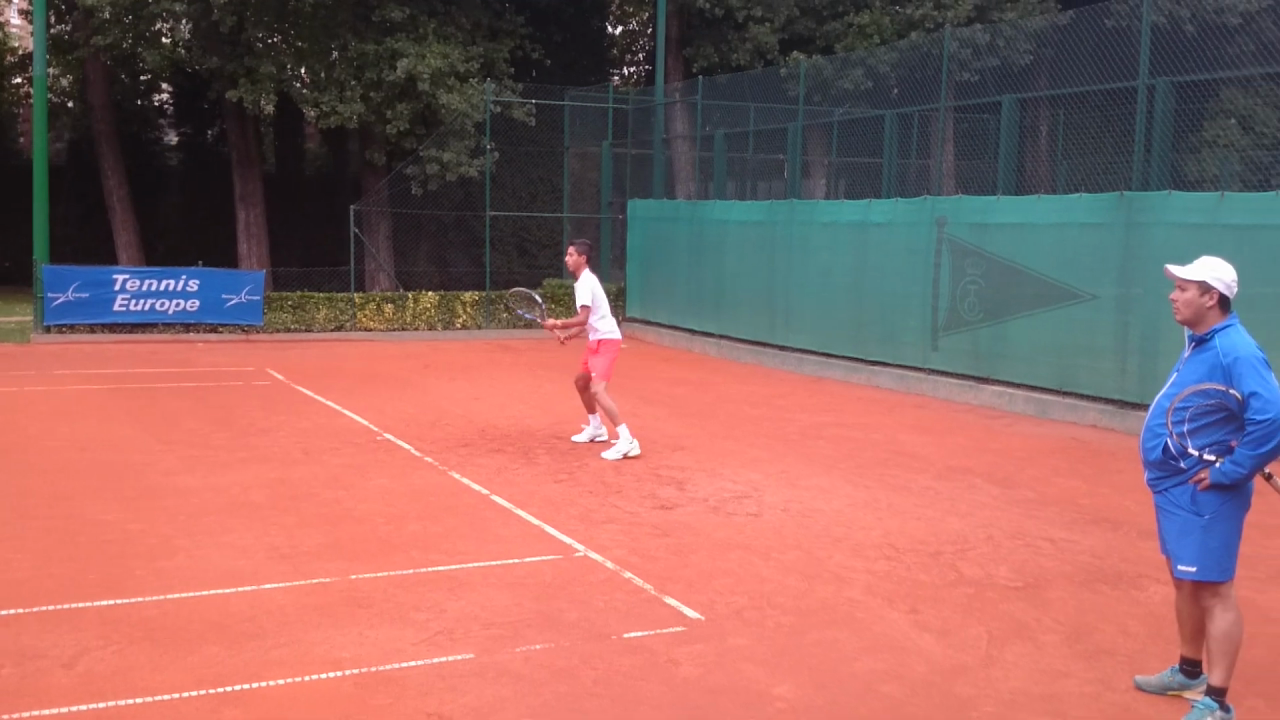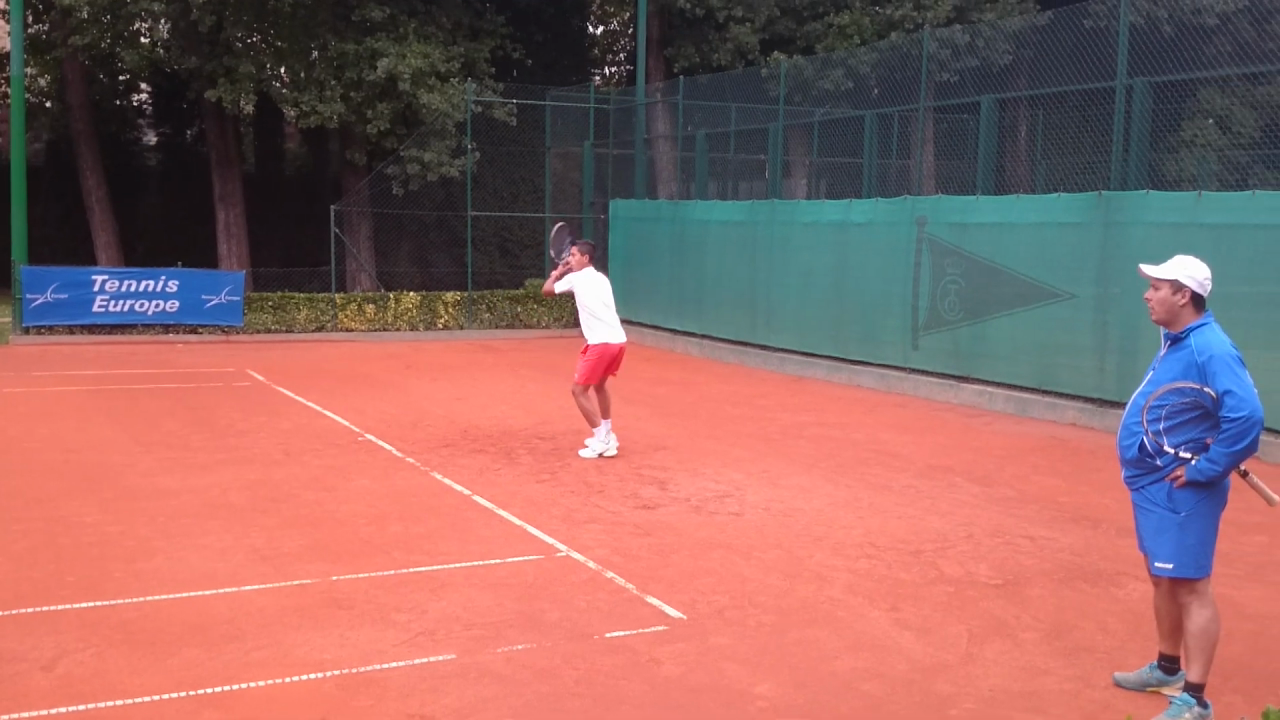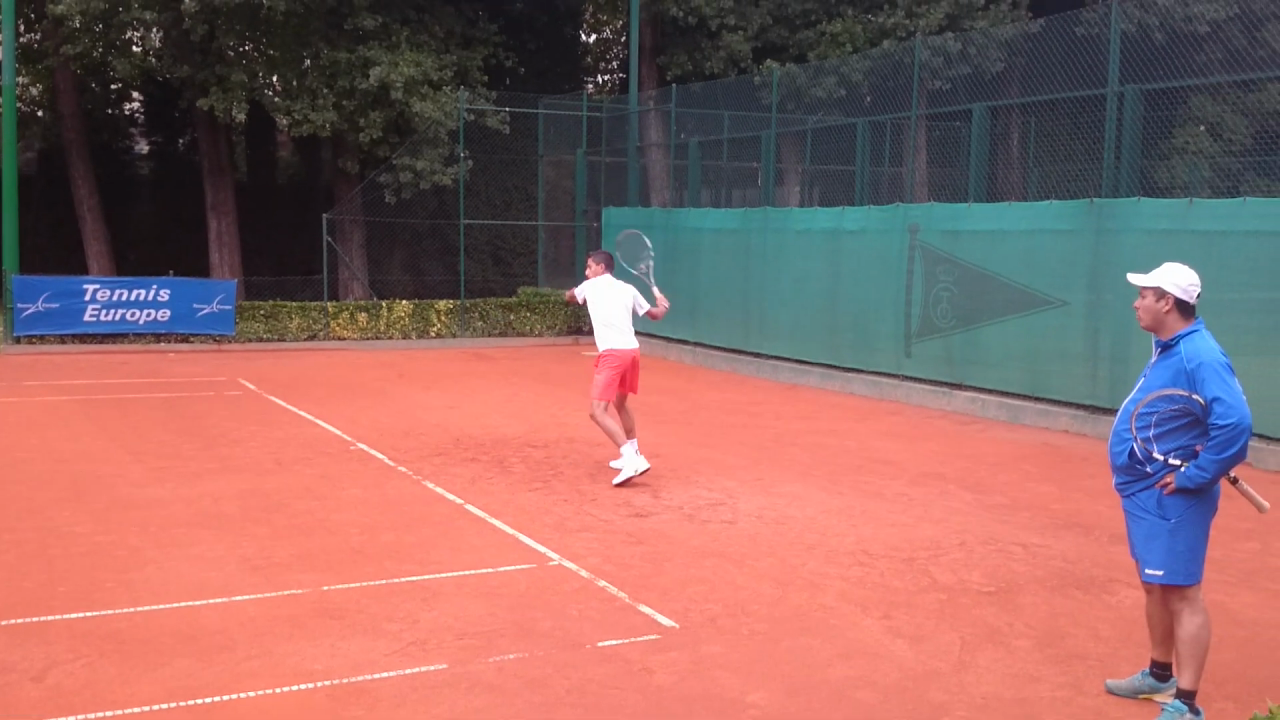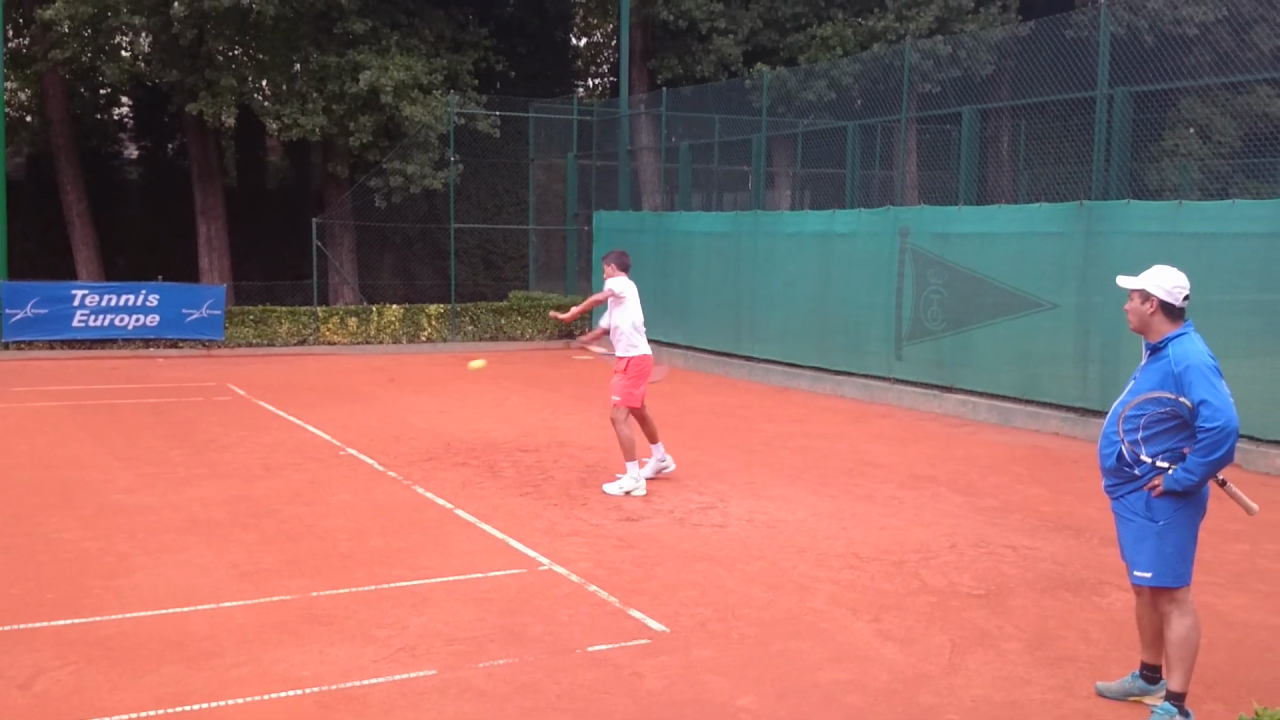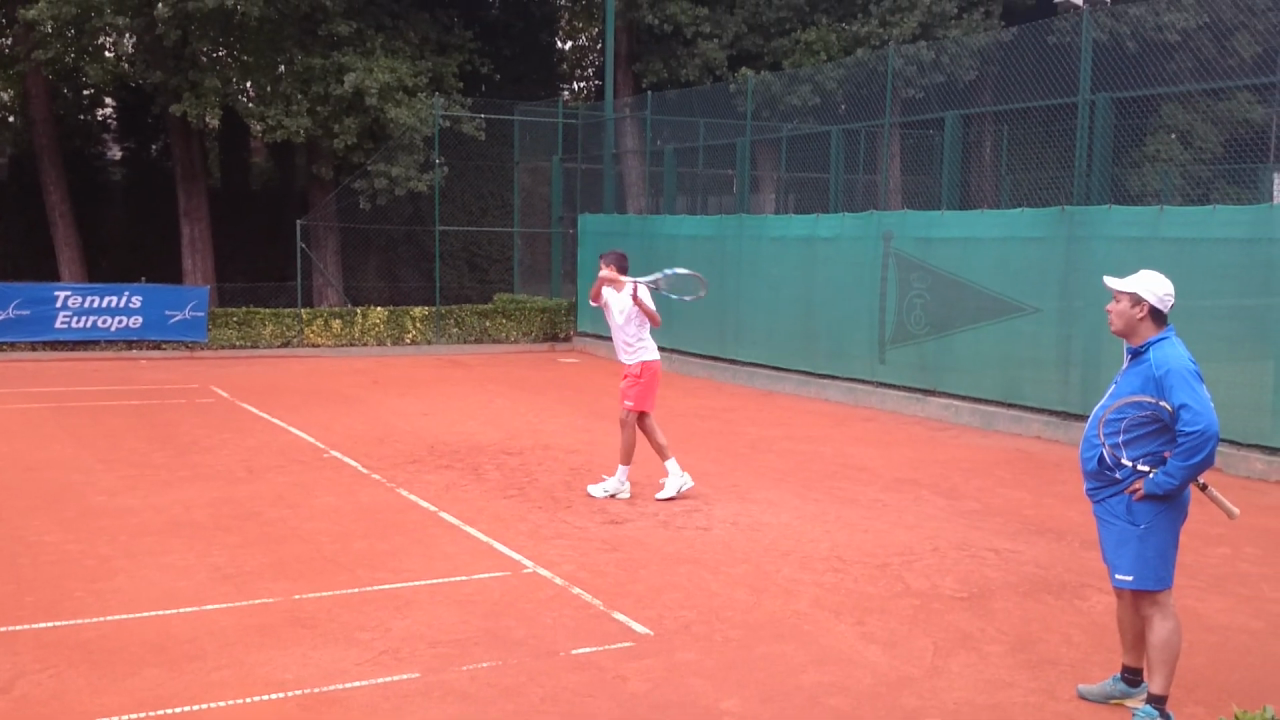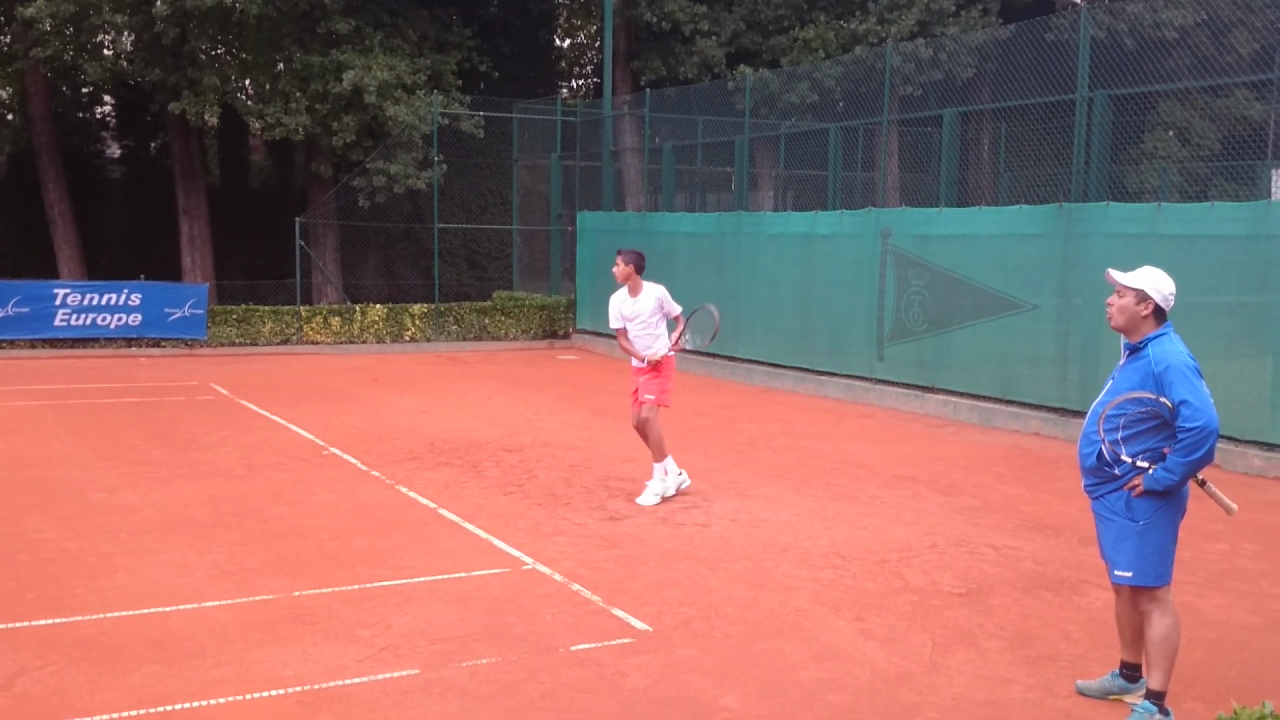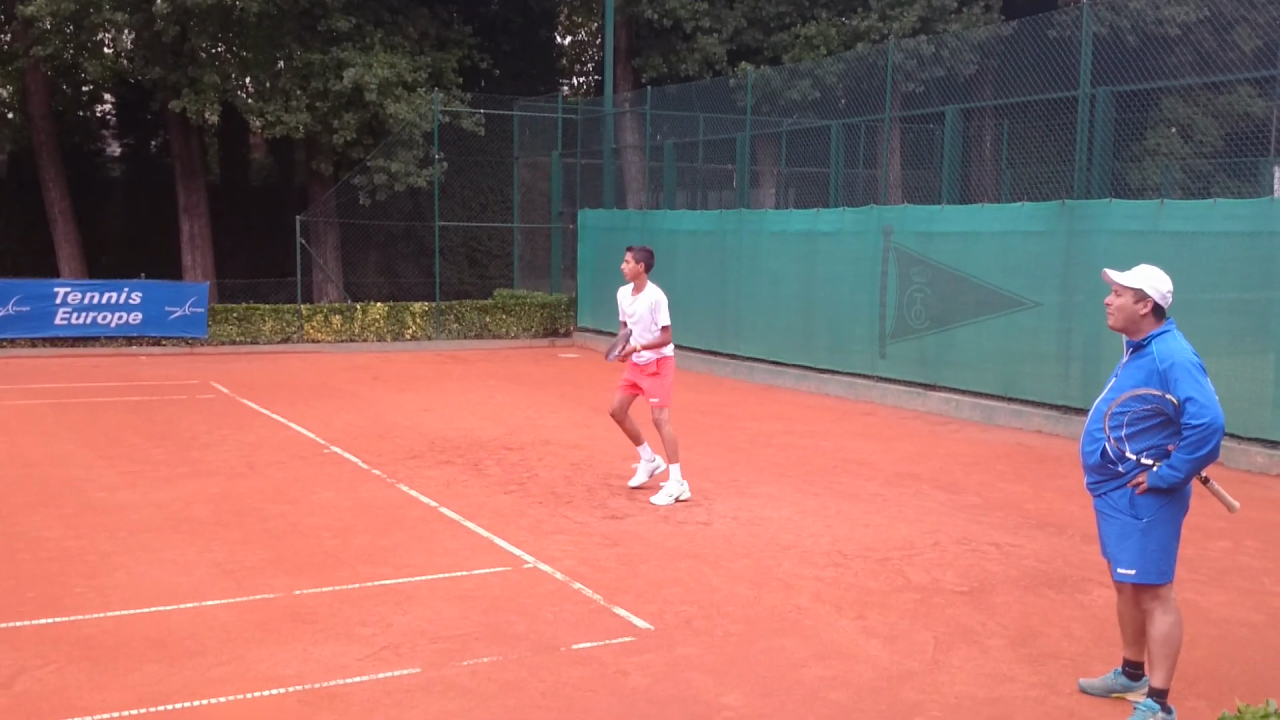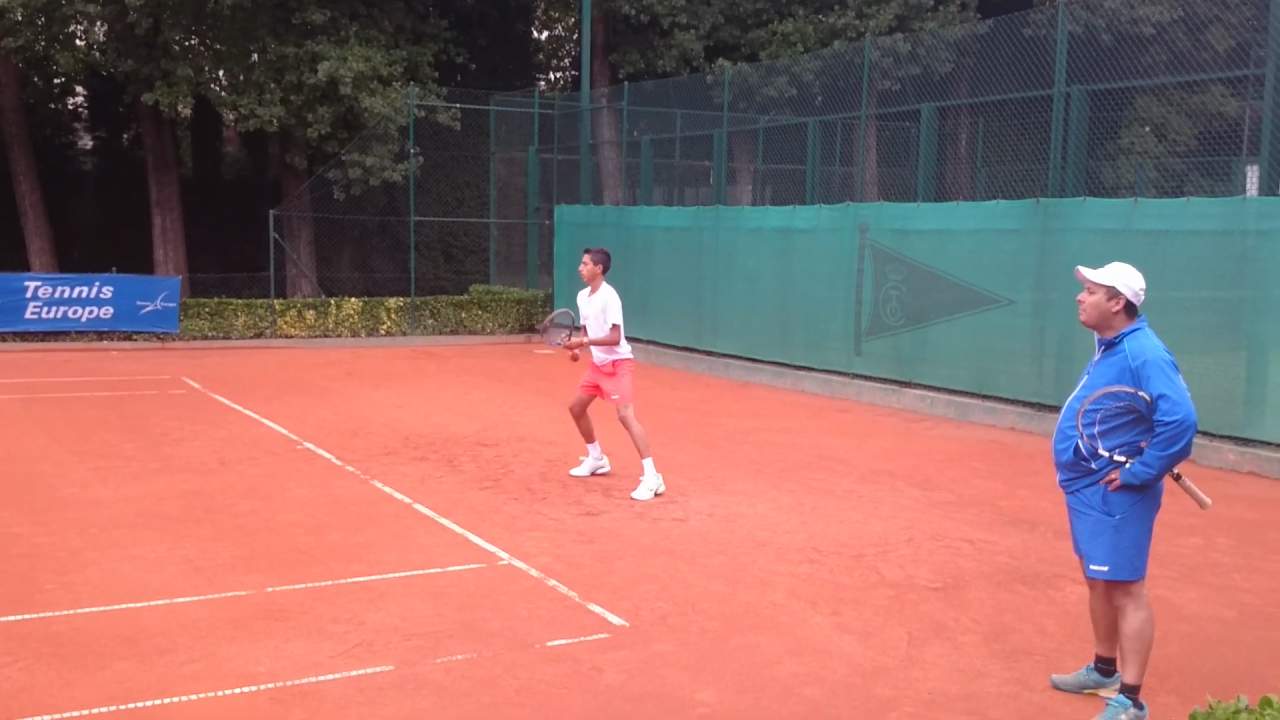
dt=0.3s
person 1, frame 1
left shoulder: (1235, 350)
right shoulder: (1198, 344)
left wrist: (1228, 472)
left hip: (1203, 495)
right hip: (1175, 487)
left knee: (1213, 591)
right knee: (1185, 584)
right ankle: (1189, 672)
person 1, frame 2
left shoulder: (1210, 349)
right shoulder: (1174, 342)
left elbow: (1246, 417)
left wrist: (1203, 470)
left hip: (1180, 492)
right hip: (1153, 485)
left knee: (1190, 588)
right knee: (1163, 581)
right ankle: (1167, 669)
person 1, frame 3
left shoulder: (1199, 355)
right shoulder: (1166, 350)
left elbow: (1234, 423)
left wrist: (1193, 476)
left hip: (1170, 499)
right hip: (1144, 491)
left knee: (1181, 594)
right knee: (1155, 588)
right ankle: (1159, 675)
person 1, frame 4
left shoulder: (1187, 358)
right shoulder: (1158, 353)
left elbow: (1221, 426)
left wrist: (1181, 479)
left hip: (1158, 501)
right hip: (1134, 495)
left knee: (1171, 597)
right knee: (1145, 591)
right ankle: (1150, 678)
person 1, frame 5
left shoulder: (1168, 362)
right shoulder: (1139, 357)
left elbow: (1202, 430)
left wrist: (1162, 483)
left hip: (1141, 505)
right hip: (1115, 497)
left knee: (1152, 600)
right knee: (1127, 594)
right ankle: (1131, 681)
person 1, frame 6
left shoulder: (1167, 359)
right shoulder: (1136, 353)
left elbow: (1202, 426)
left wrist: (1161, 478)
left hip: (1139, 500)
right hip: (1114, 493)
left knee: (1150, 595)
right knee: (1125, 589)
right ankle: (1129, 677)
person 1, frame 7
left shoulder: (1172, 356)
right shoulder: (1137, 351)
left elbow: (1207, 424)
left wrist: (1165, 477)
left hip: (1141, 498)
right hip: (1115, 492)
left knee: (1153, 594)
right knee: (1126, 588)
right ankle: (1132, 674)
person 1, frame 8
left shoulder: (1143, 353)
right shoulder: (1108, 348)
left elbow: (1179, 419)
left wrist: (1138, 473)
left hip: (1113, 495)
right hip: (1087, 488)
left knee: (1125, 590)
right knee: (1099, 583)
right ankle: (1104, 671)
person 2, frame 1
left shoulder: (585, 282)
right shoulder: (584, 281)
left elbow: (583, 319)
left wrist: (555, 325)
right wrist: (569, 334)
left hip: (607, 341)
right hip: (598, 340)
left knee: (598, 391)
right knee: (581, 381)
left ankle: (627, 439)
right ankle: (595, 427)
person 2, frame 2
left shoulder: (575, 278)
right shoulder: (602, 279)
left elbow: (546, 289)
left wrist: (557, 273)
left hip: (600, 344)
right hip: (619, 341)
left knee: (579, 391)
right knee: (598, 385)
left ankle: (603, 441)
right ankle: (605, 433)
person 2, frame 3
left shoulder: (591, 286)
right shoulder: (628, 289)
left elbow: (569, 296)
right elbow: (655, 314)
left wrist: (582, 289)
right wrist: (662, 303)
left hip: (612, 353)
right hip: (631, 351)
left knee: (597, 412)
right knee: (620, 403)
left ankle: (632, 459)
right ankle: (630, 455)
person 2, frame 4
left shoulder: (620, 283)
right shoulder: (615, 298)
left elbow: (602, 296)
right elbow: (606, 328)
left wrist: (572, 314)
right wrist: (588, 338)
left hip: (634, 358)
right hip: (634, 357)
left knee: (619, 416)
right knee: (638, 410)
left ankle: (632, 478)
right ankle: (660, 459)
person 2, frame 5
left shoulder: (639, 289)
right shoulder: (605, 293)
left elbow: (654, 321)
right elbow: (593, 297)
left wrist: (635, 296)
right wrist: (602, 280)
left hip: (645, 363)
right hip: (631, 365)
left knee: (626, 419)
right knee: (645, 422)
left ankle: (619, 482)
right ankle: (677, 476)
person 2, frame 6
left shoulder: (658, 292)
right shoulder: (617, 300)
left elbow: (680, 320)
right elbow: (622, 339)
left wrist: (673, 340)
right wrist: (643, 356)
left hip: (661, 364)
right hip: (639, 366)
left knee: (647, 417)
right knee: (638, 422)
left ankle: (659, 480)
right ankle: (675, 474)
person 2, frame 7
left shoulder: (656, 297)
right shoulder: (622, 293)
left elbow: (666, 338)
left wrist: (637, 347)
right wrist: (623, 350)
left hip: (658, 362)
right hip: (637, 363)
left knee: (660, 419)
right knee: (617, 411)
left ankle: (676, 482)
right ankle: (650, 459)
person 2, frame 8
left shoulder: (610, 297)
right shoulder: (582, 296)
left elbow: (615, 338)
left wrist: (584, 342)
right wrist: (576, 345)
left hip: (618, 363)
right hip: (598, 363)
left knee: (626, 416)
right knee: (576, 409)
left ankle: (651, 477)
right ankle: (596, 459)
